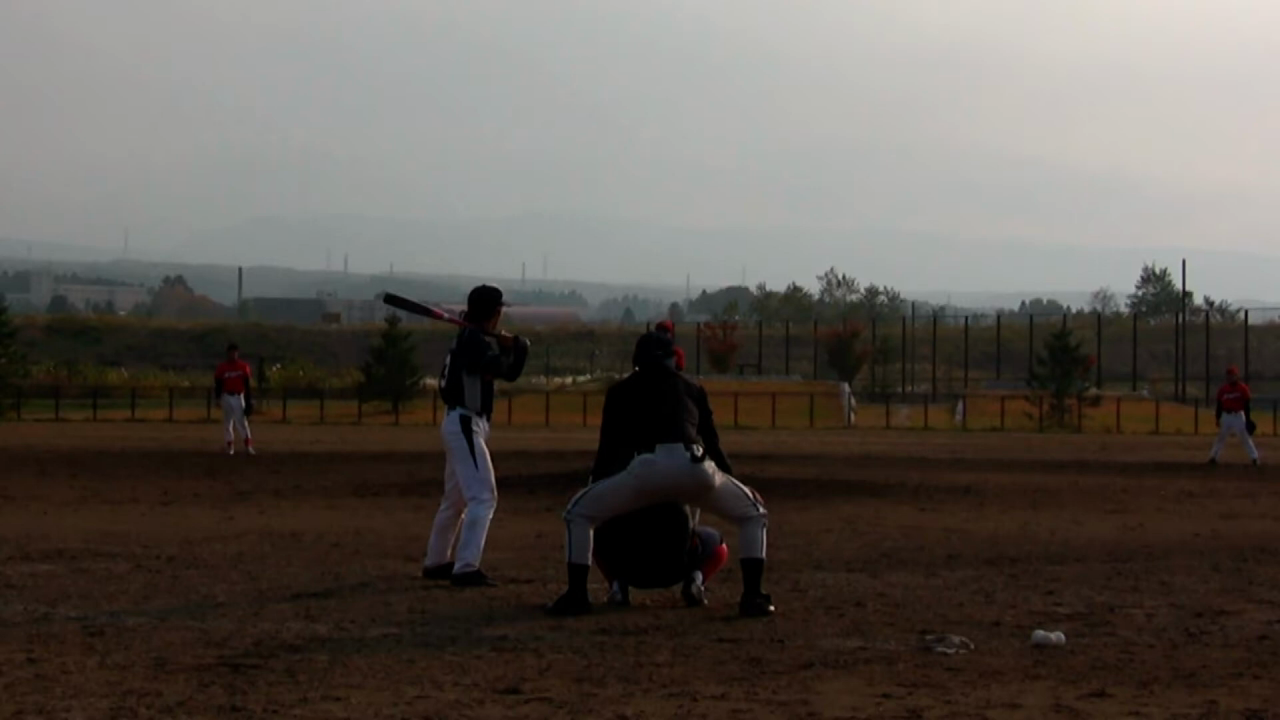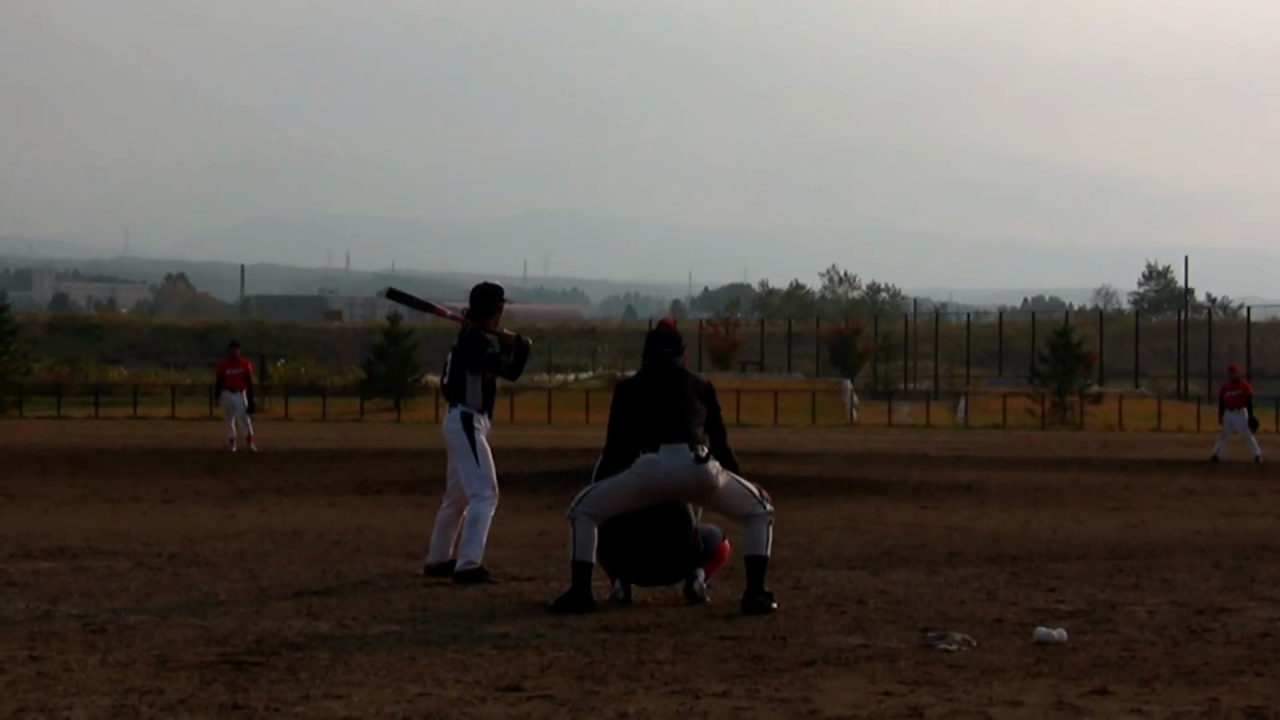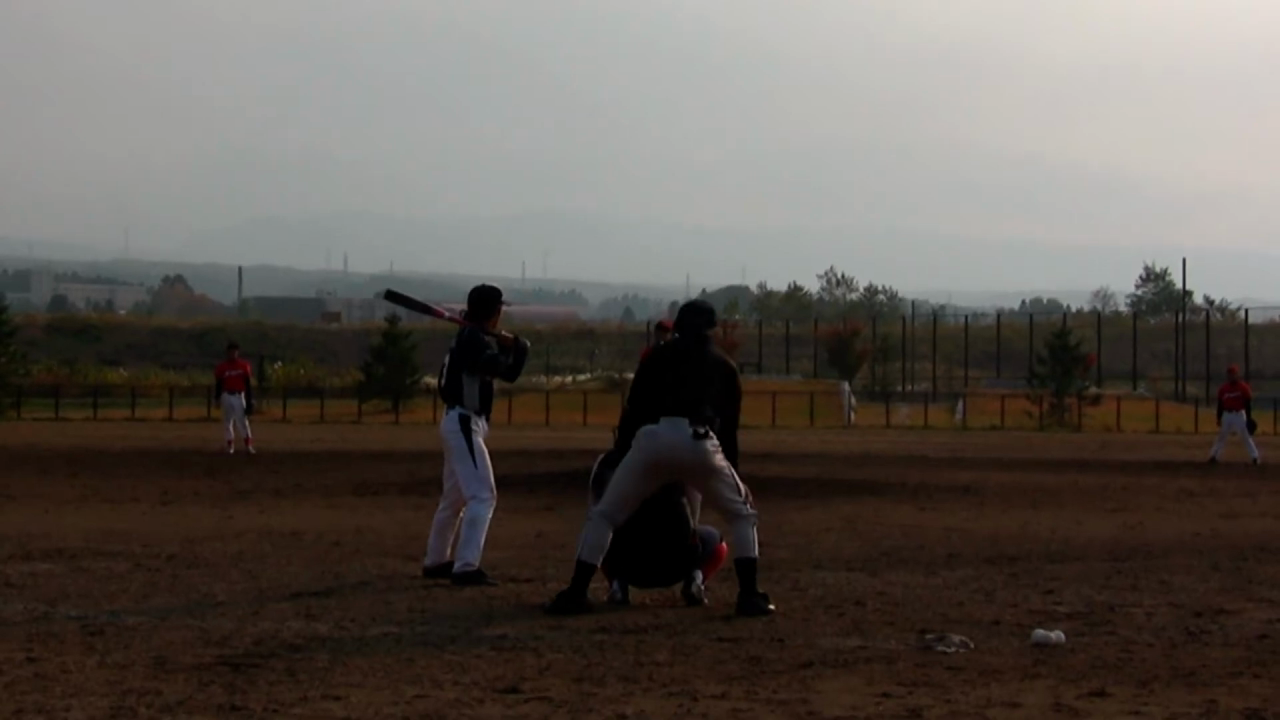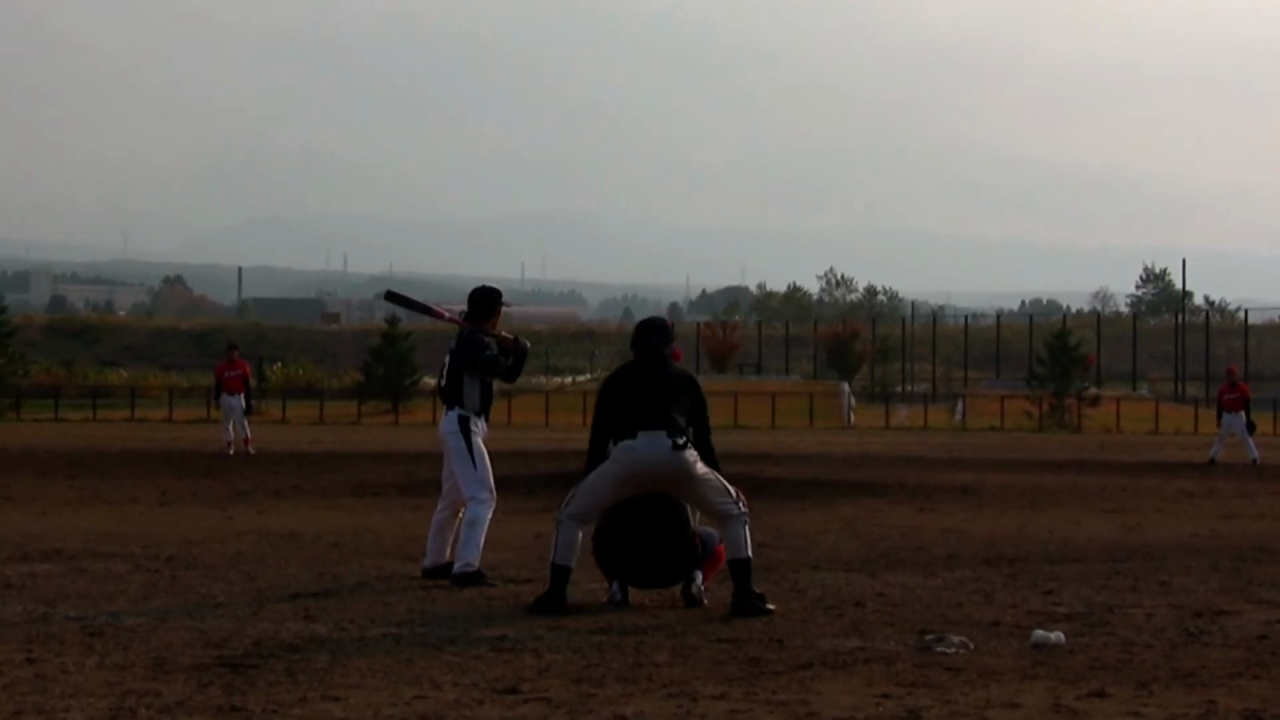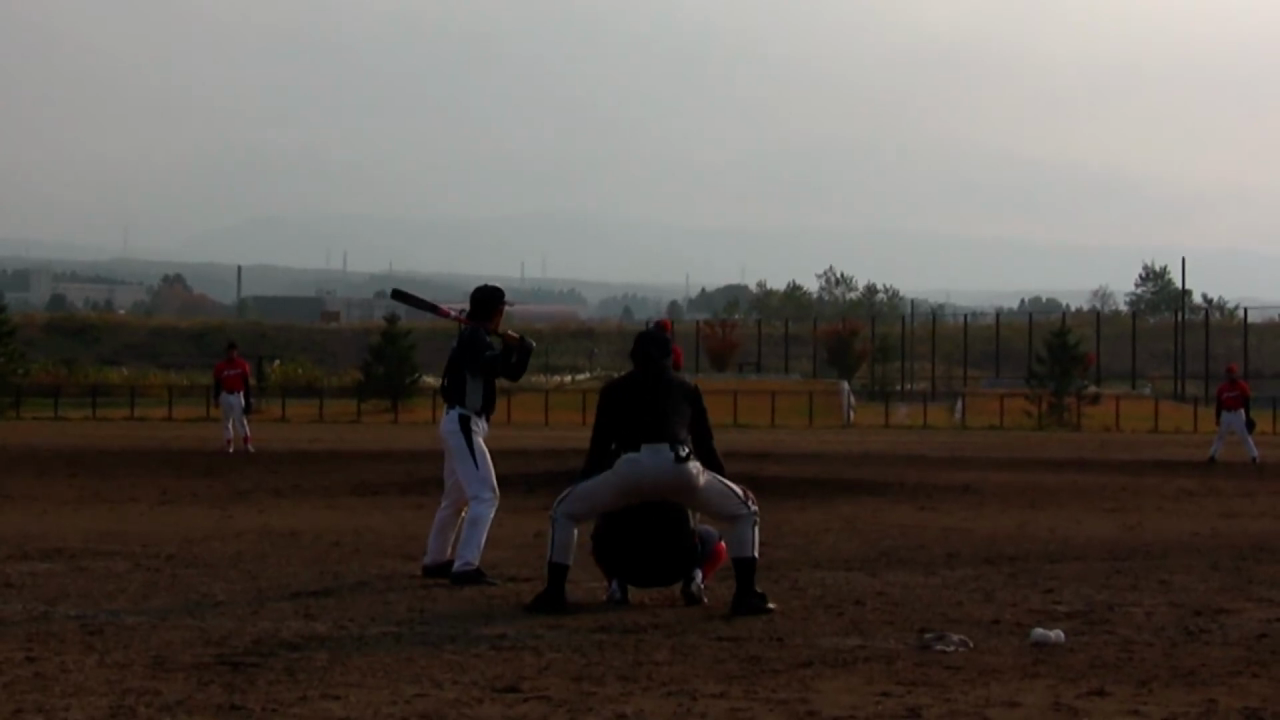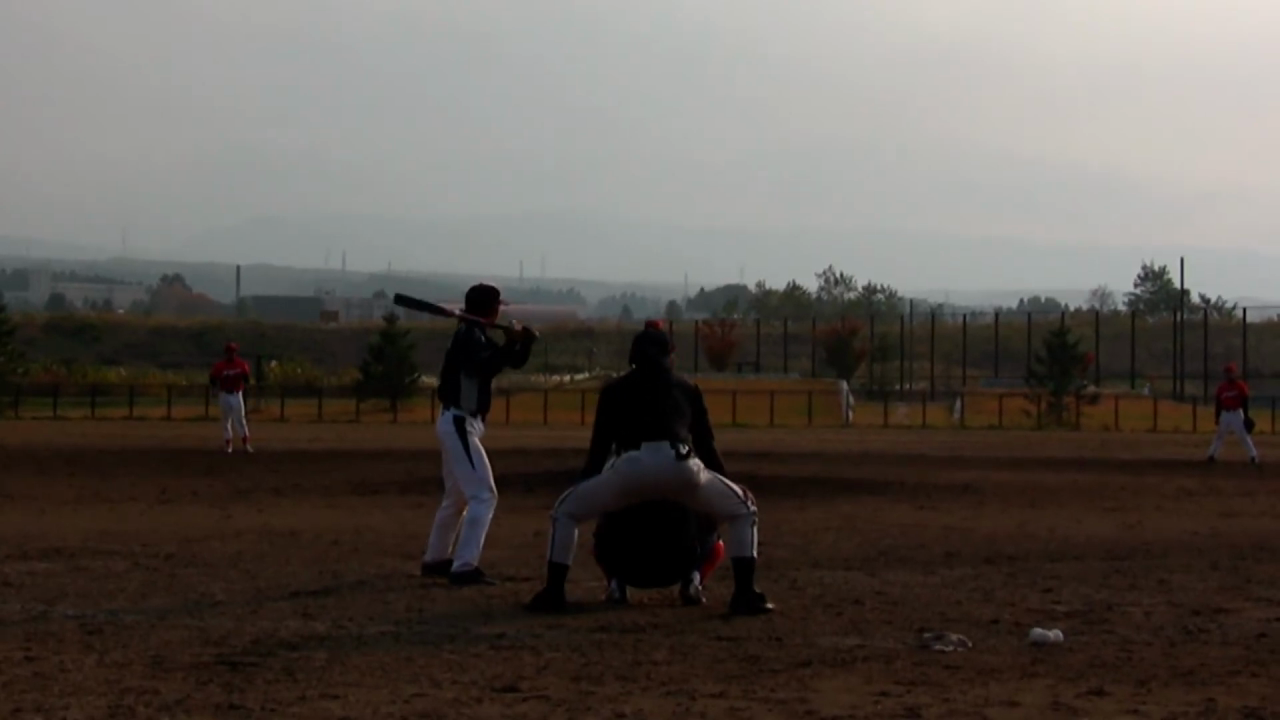
dt=0.7s
person 1, frame 1
left shoulder: (469, 339)
right shoulder: (474, 339)
left elbow: (510, 372)
right elbow: (499, 369)
left wrist: (515, 346)
right wrist: (508, 347)
left hip: (461, 423)
right hip: (465, 425)
left knee: (455, 498)
right knee: (483, 496)
left ankle: (436, 562)
right ankle: (466, 568)
person 1, frame 2
left shoulder: (471, 336)
right shoulder: (475, 337)
left elbow: (511, 372)
right elbow: (500, 367)
left wrist: (516, 344)
right wrist: (510, 345)
left hip: (463, 420)
right hip: (466, 422)
left knee: (457, 496)
right knee: (484, 494)
left ankle: (438, 560)
right ankle: (468, 566)
person 1, frame 3
left shoulder: (469, 338)
right shoulder: (474, 339)
left elbow: (509, 373)
right elbow: (503, 370)
left wrist: (511, 346)
right wrist: (512, 346)
left hip: (461, 422)
right hip: (464, 424)
left knee: (454, 497)
right knee: (483, 496)
left ankle: (436, 561)
right ankle: (466, 567)
person 1, frame 4
left shoulder: (470, 338)
right shoulder: (473, 339)
left elbow: (508, 374)
right elbow: (499, 369)
left wrist: (514, 346)
right wrist: (509, 347)
left hip: (459, 423)
right hip: (463, 424)
left knee: (453, 498)
right knee: (482, 496)
left ankle: (435, 562)
right ankle: (465, 569)
person 1, frame 5
left shoulder: (476, 338)
right shoulder: (474, 338)
left elbow: (513, 373)
right elbow: (493, 368)
left wrist: (520, 346)
right wrist: (510, 346)
left hip: (460, 423)
right hip: (463, 424)
left knee: (456, 497)
right knee: (485, 495)
left ankle: (435, 560)
right ankle: (465, 567)
person 1, frame 6
left shoulder: (478, 338)
right shoulder: (467, 336)
left elbow: (515, 361)
right elbow: (487, 369)
left wrist: (524, 338)
right wrist: (511, 341)
left hip: (458, 423)
right hip: (459, 424)
left knee: (457, 497)
right knee: (483, 496)
left ankle: (435, 560)
right ankle: (463, 568)
person 2, frame 1
left shoulder: (621, 391)
right shoulder: (691, 389)
left elbow: (609, 447)
right elbow: (711, 441)
left wrist: (595, 484)
right wrist: (729, 480)
left hip: (645, 469)
right hip: (694, 467)
left knee: (579, 514)
right knee: (753, 513)
left ankle: (577, 596)
right ankle: (752, 597)
person 2, frame 2
left shoulder: (629, 388)
right shoulder: (700, 386)
left elbow: (616, 445)
right elbow: (719, 440)
left wrist: (601, 482)
right wrist: (736, 476)
left hip: (649, 469)
right hip: (698, 467)
left knee: (583, 511)
right knee: (760, 510)
left ankle: (580, 593)
right ankle: (755, 595)
person 2, frame 3
left shoulder: (656, 358)
right shoulder: (723, 365)
left elbow: (633, 411)
right elbow: (729, 424)
left wrist: (623, 452)
right wrist: (731, 469)
left hip: (651, 440)
right hip: (700, 443)
left knee: (604, 515)
right knee: (742, 514)
left ankle: (576, 593)
right ankle: (749, 596)
person 2, frame 4
left shoulder: (617, 379)
right shoulder: (685, 379)
left elbow: (599, 436)
right elbow: (703, 436)
left wrist: (587, 480)
right wrist: (717, 477)
left hip: (629, 454)
right hip: (677, 454)
left knee: (572, 514)
right knee: (733, 512)
left ankle: (555, 595)
right ankle: (745, 596)
person 2, frame 5
left shoulder: (615, 389)
right shoulder: (685, 388)
left elbow: (599, 446)
right elbow: (705, 444)
left wrist: (584, 485)
right wrist: (722, 481)
left hip: (630, 468)
right hip: (680, 467)
left knee: (564, 511)
right knee: (744, 509)
left ankle: (554, 593)
right ankle: (746, 595)
person 2, frame 6
left shoulder: (615, 389)
right shoulder: (686, 388)
left elbow: (599, 447)
right elbow: (705, 444)
left wrist: (585, 484)
right wrist: (725, 485)
left hip: (631, 468)
right hip: (681, 466)
left knee: (566, 511)
right knee: (743, 510)
left ankle: (553, 593)
right ankle: (744, 595)
